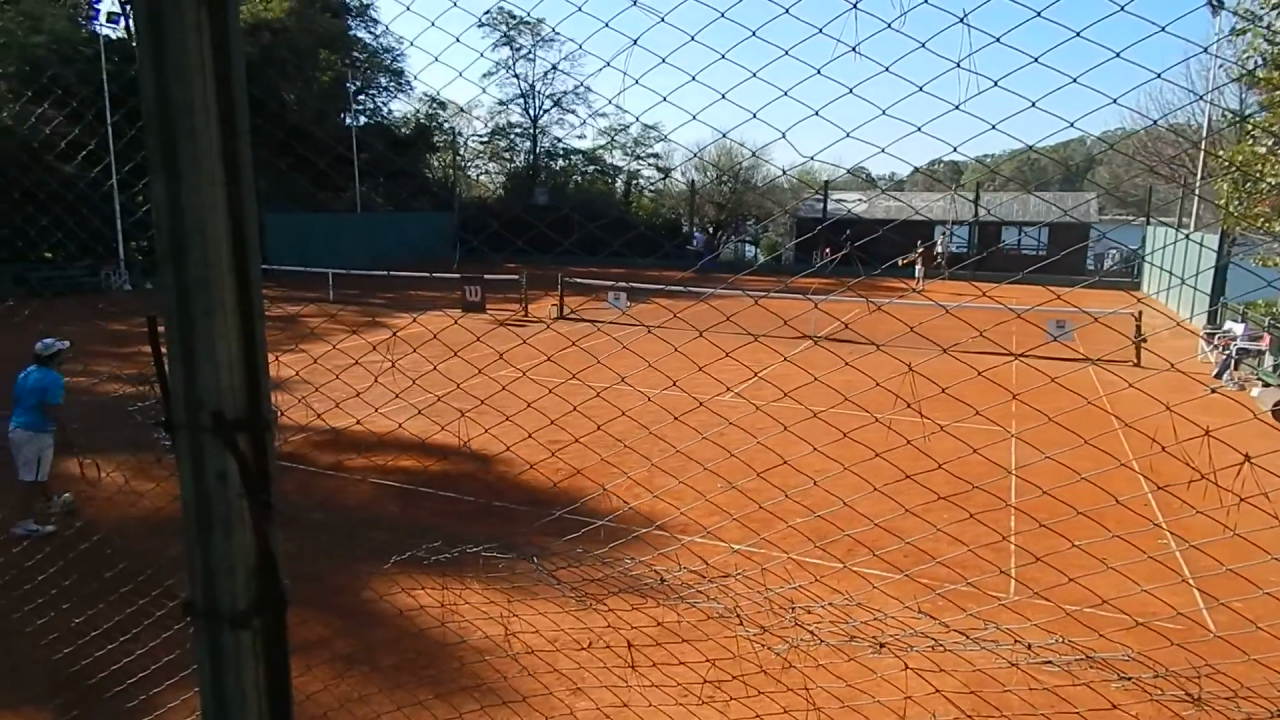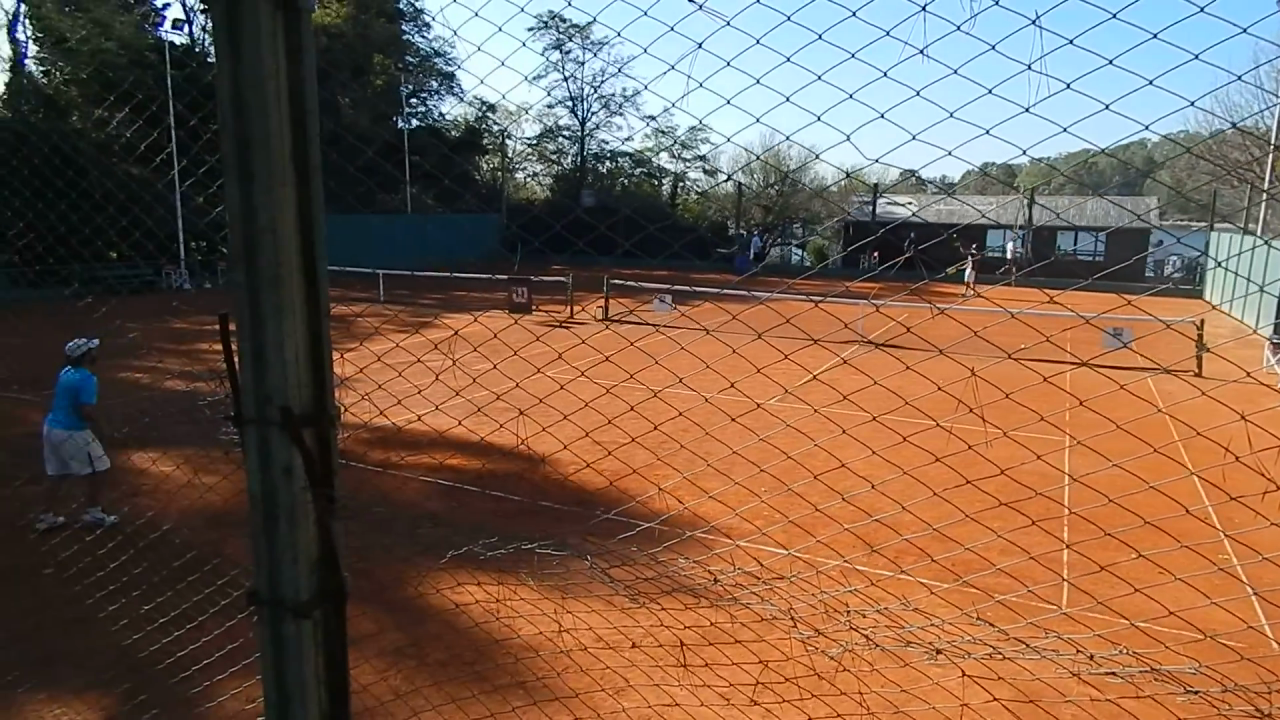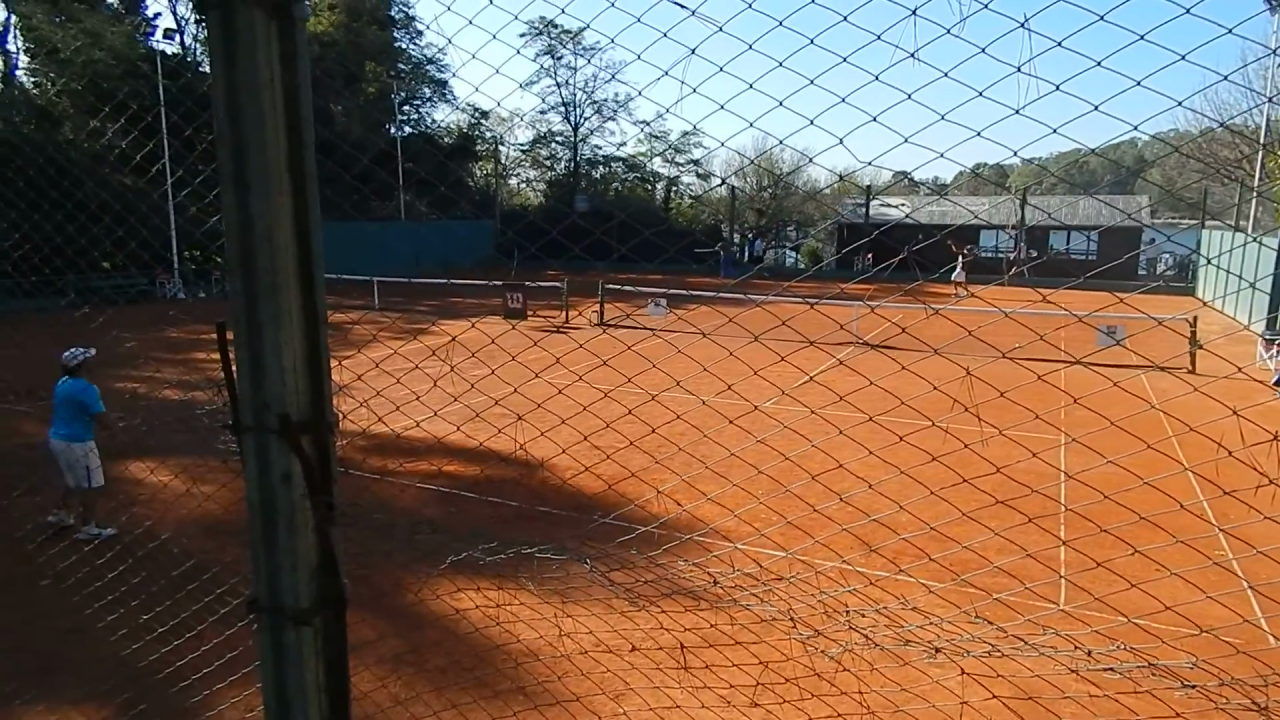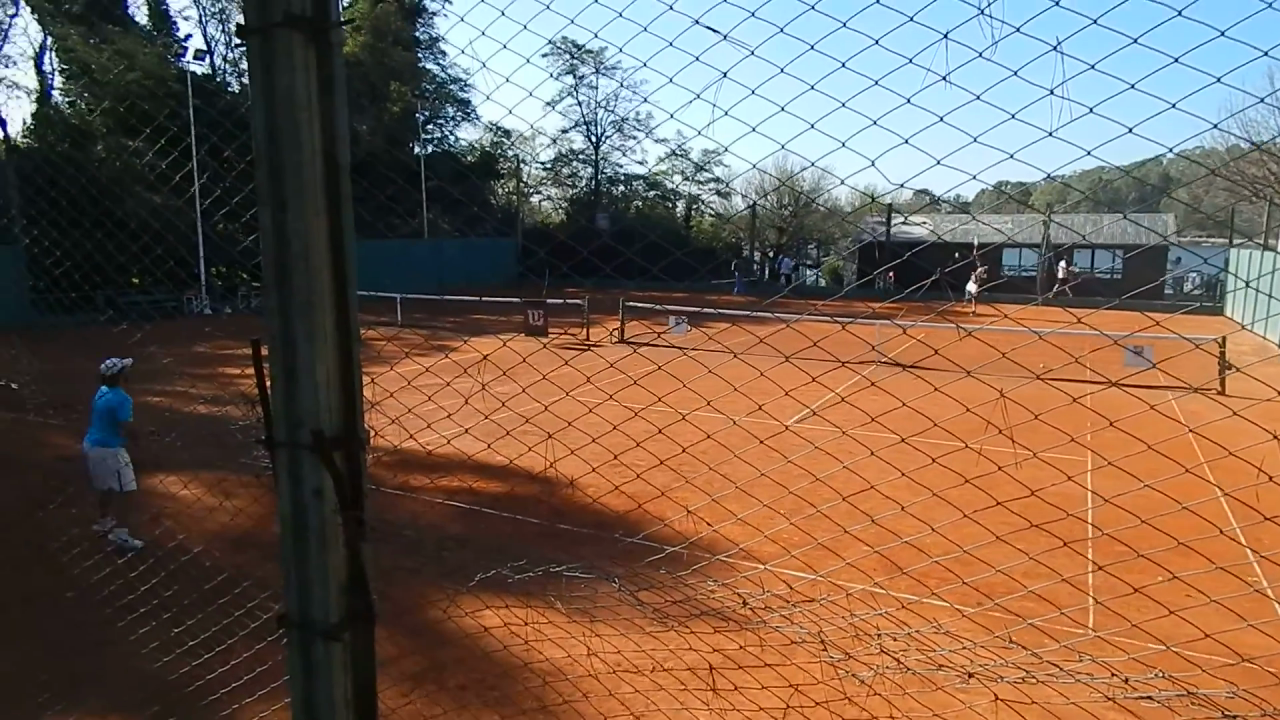
dt=0.5s
person 1, frame 1
left shoulder: (27, 373)
right shoulder: (54, 379)
left elbow: (16, 401)
right elbow: (53, 412)
right wrist: (61, 429)
left hip: (16, 428)
right hip: (35, 433)
left knee: (37, 474)
right knee: (32, 479)
left ankle: (51, 502)
right ankle: (25, 522)
person 1, frame 2
left shoulder: (66, 373)
right shoulder: (87, 379)
right elbow: (86, 412)
left wrist: (91, 420)
right wrist: (98, 426)
left hip: (51, 428)
right hip: (72, 433)
left knee: (57, 475)
right knee: (97, 469)
left ankle: (47, 516)
right ankle: (93, 512)
person 1, frame 3
left shoulder: (62, 383)
right shoulder: (87, 389)
right elbow: (102, 420)
left wrist: (105, 418)
right wrist: (113, 424)
left hip: (57, 439)
right hip: (77, 444)
left knee: (73, 481)
right knee: (91, 486)
left ankle: (61, 514)
right ankle: (88, 528)
person 1, frame 4
left shoulder: (103, 392)
right shoulder: (121, 399)
right elbow: (127, 429)
left wrist: (135, 432)
right wrist: (139, 439)
left hip: (92, 445)
right hip: (109, 450)
left knee: (108, 487)
right knee: (124, 490)
left ankle: (104, 522)
right ankle: (119, 533)
